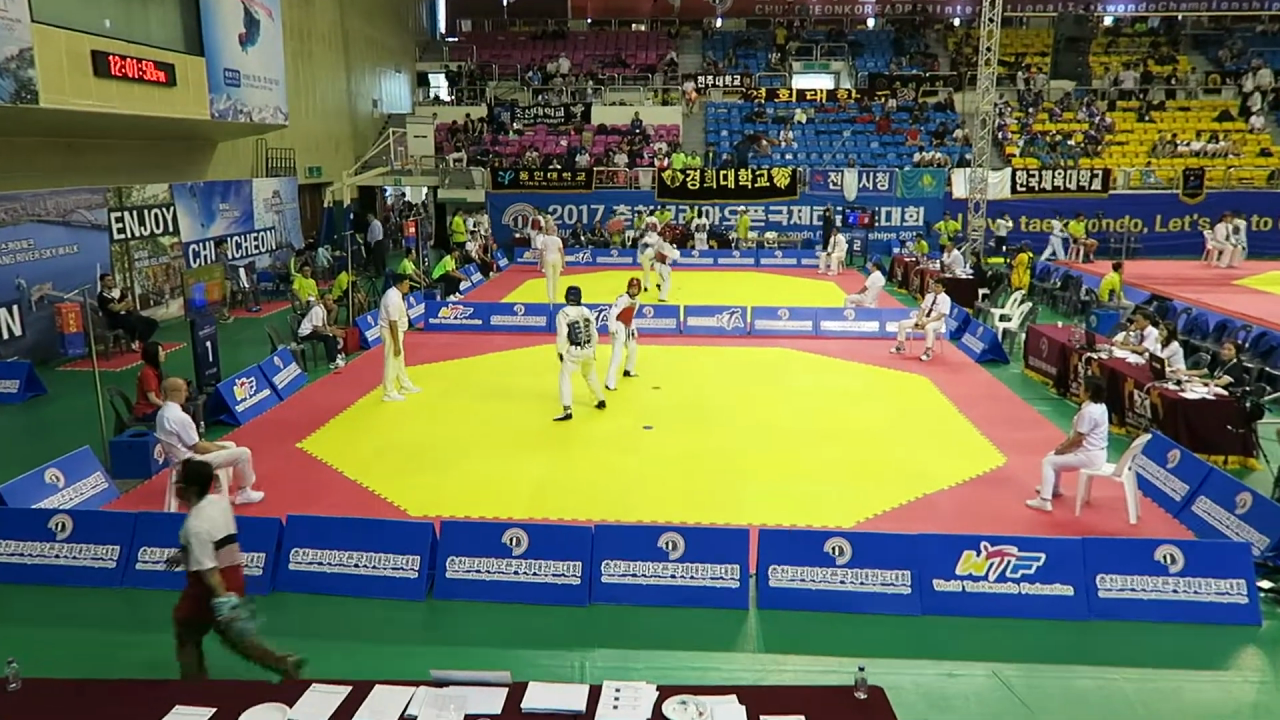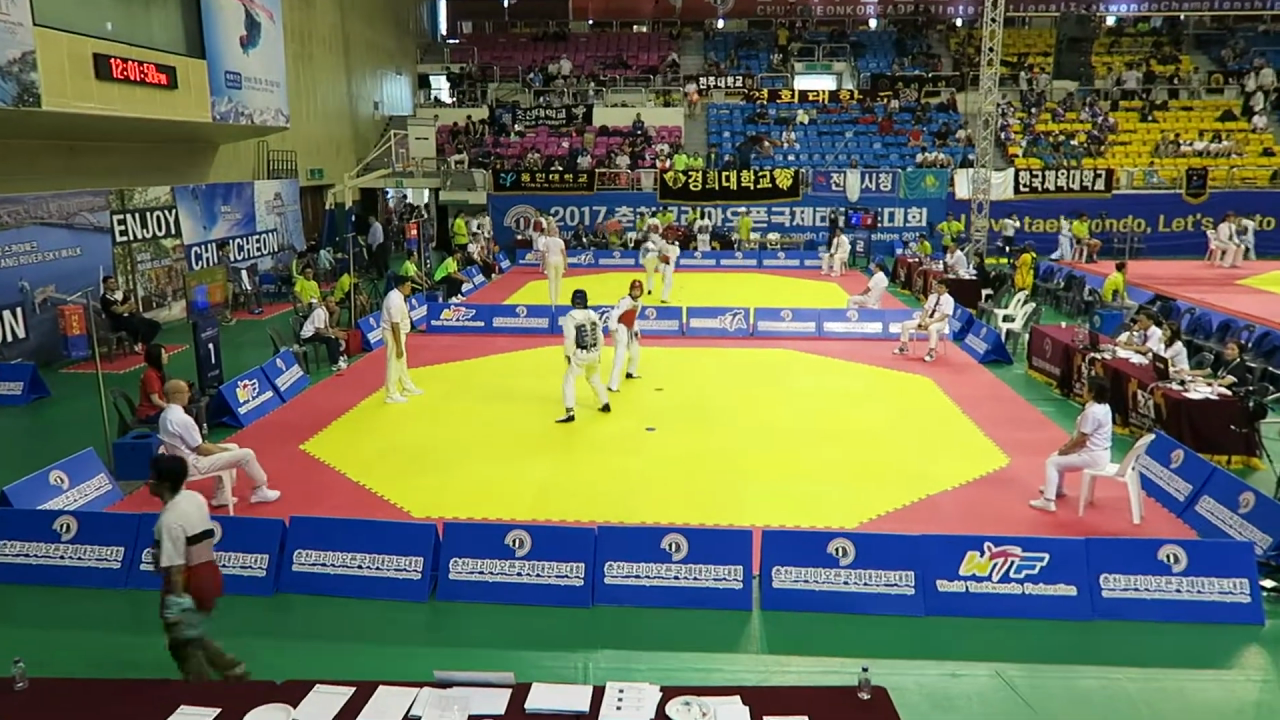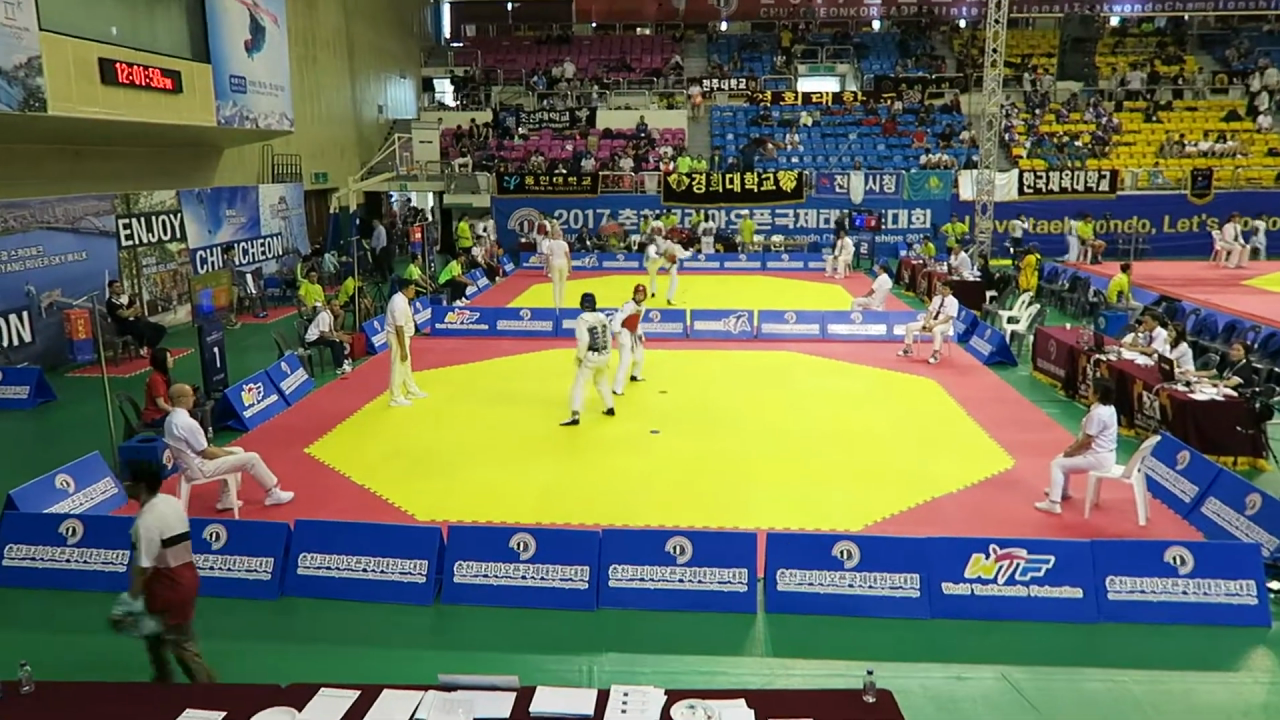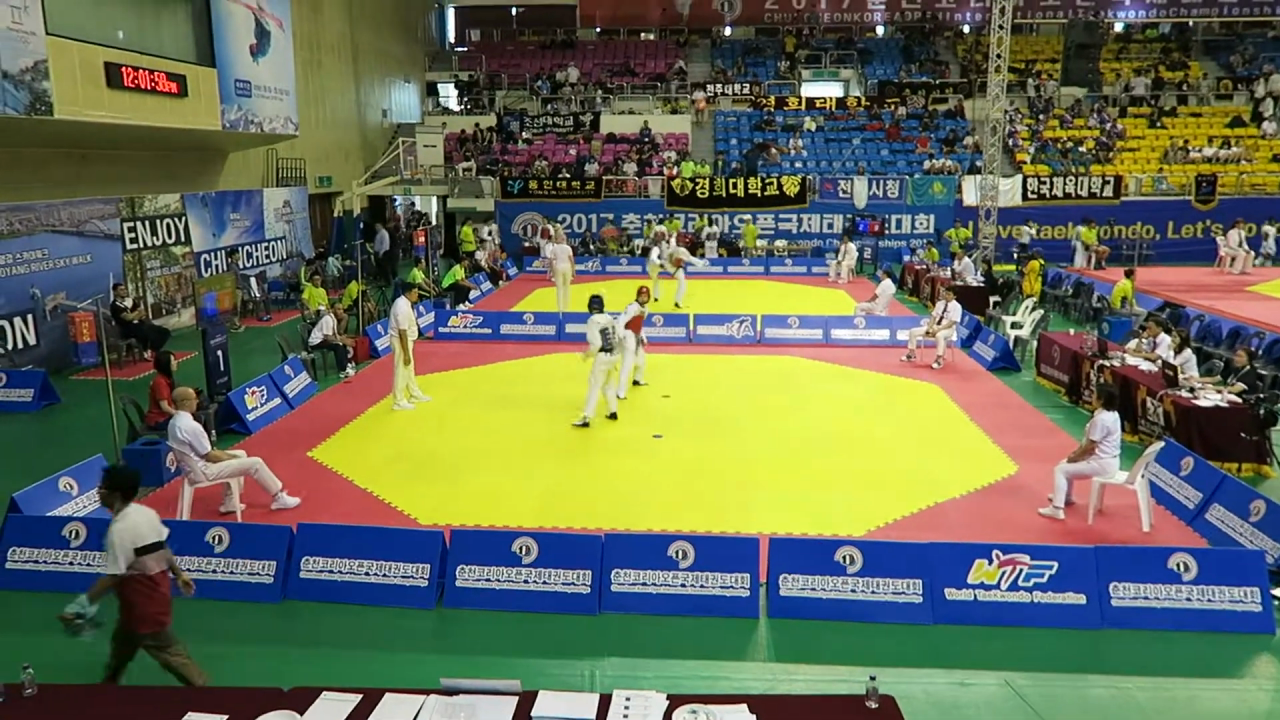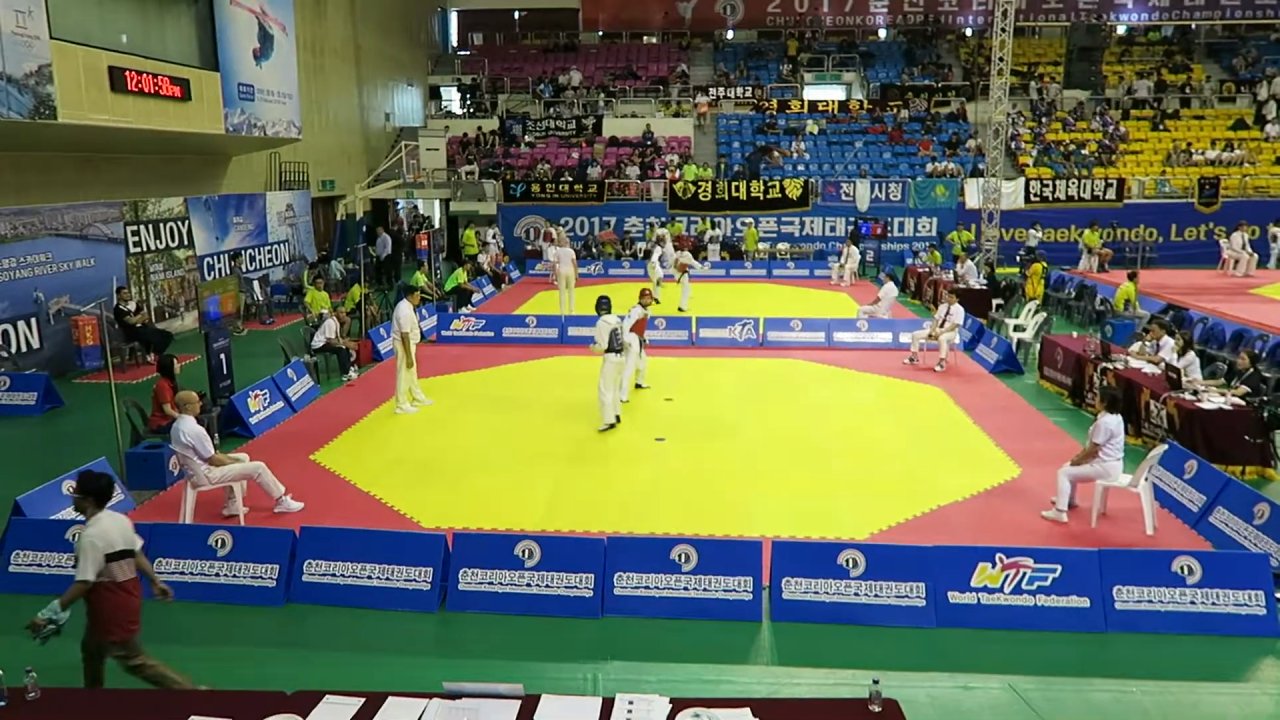
dt=0.1s
person 1, frame 1
left shoulder: (195, 525)
right shoulder: (220, 502)
left elbow: (208, 570)
left wrist: (224, 602)
right wrist: (182, 555)
left hip: (217, 587)
right hip: (234, 578)
left knee: (187, 638)
right knee: (235, 636)
right ankle: (285, 663)
person 1, frame 2
left shoulder: (170, 519)
right shoulder: (195, 498)
left elbow: (175, 567)
left wrist: (176, 605)
left hip: (190, 583)
right hip: (209, 575)
left knee: (183, 642)
right knee: (191, 636)
right ankle: (232, 669)
person 1, frame 3
left shoulder: (147, 521)
right shoulder: (172, 503)
left elbow: (144, 569)
left wrist: (127, 604)
left hip: (167, 586)
right hip: (185, 578)
left knee: (181, 643)
right knee: (154, 635)
right ankle: (163, 681)
person 1, frame 4
left shoulder: (120, 530)
right shoulder: (146, 513)
left elbow: (112, 576)
right elbow: (164, 548)
left wrist: (82, 605)
right wrist: (179, 575)
left hip: (144, 596)
right hip: (158, 586)
left knee: (166, 650)
right knee: (123, 641)
right ankle: (109, 686)
person 1, frame 5
left shoulder: (91, 535)
right shoulder: (120, 520)
left elbow: (84, 583)
right elbow: (138, 554)
left wrist: (54, 611)
right wrist: (155, 581)
left hip: (111, 602)
right hip: (128, 593)
left knee: (133, 658)
right knee: (92, 648)
left ankle: (185, 691)
